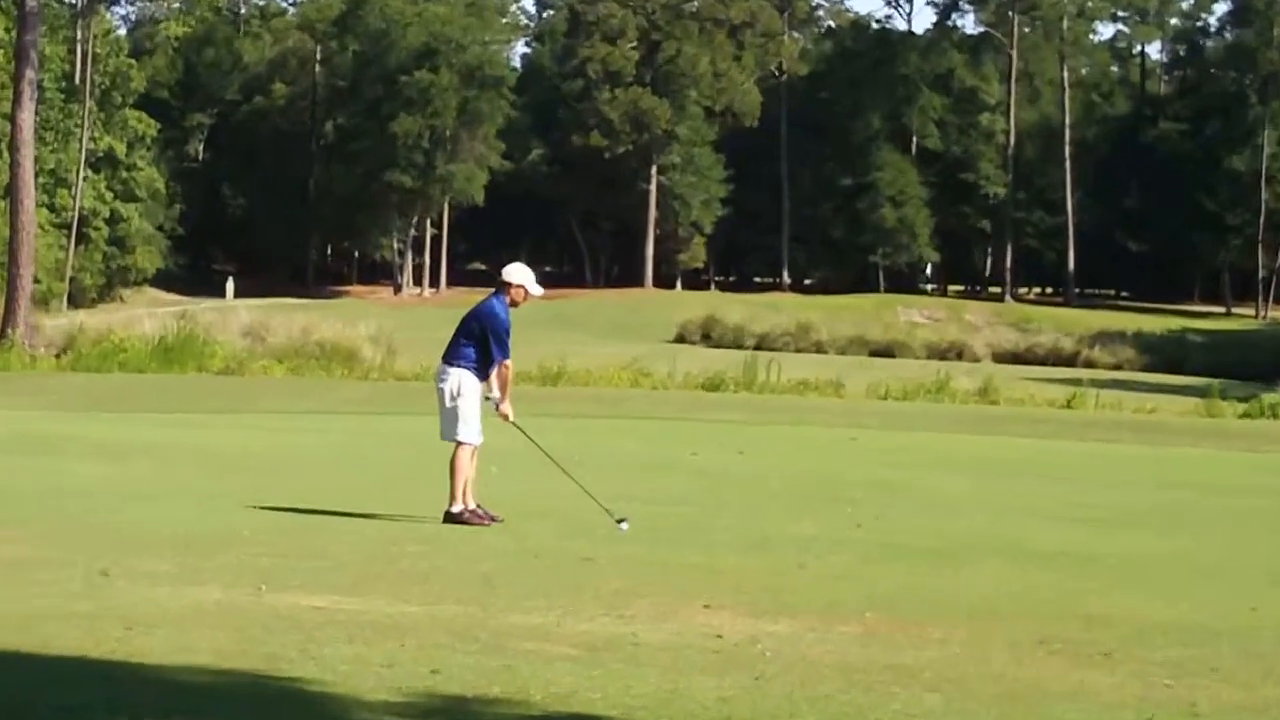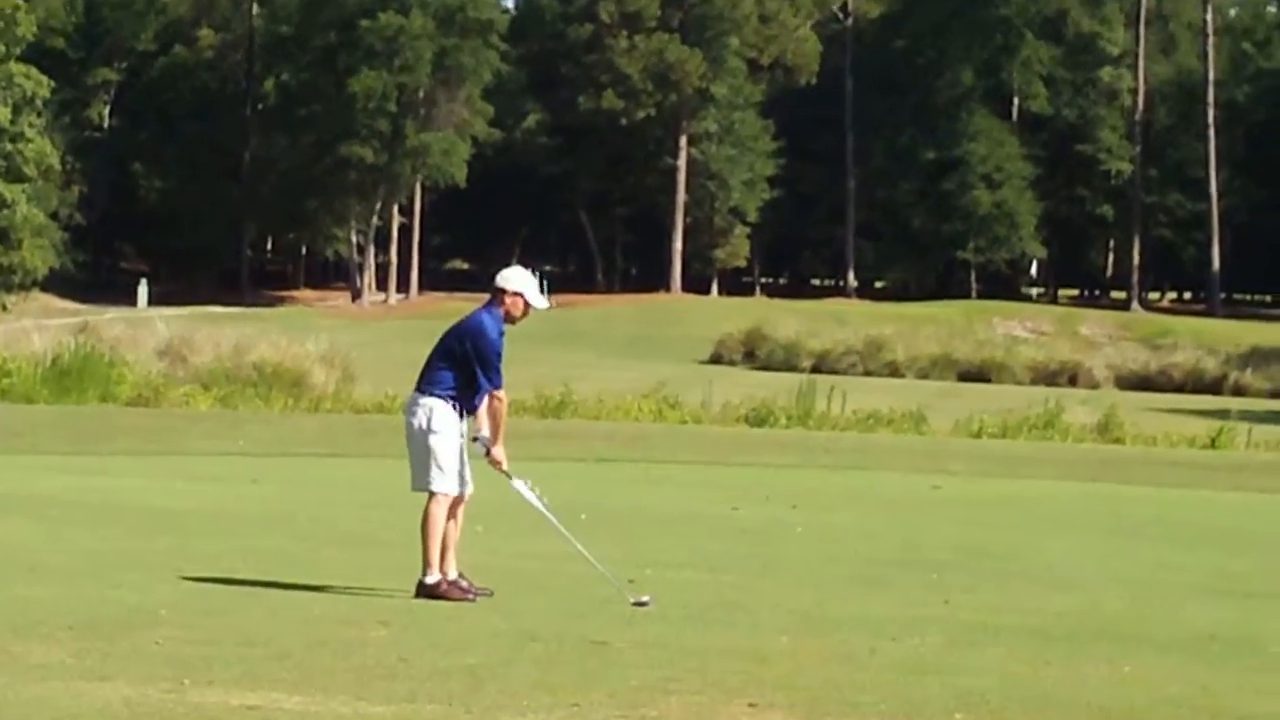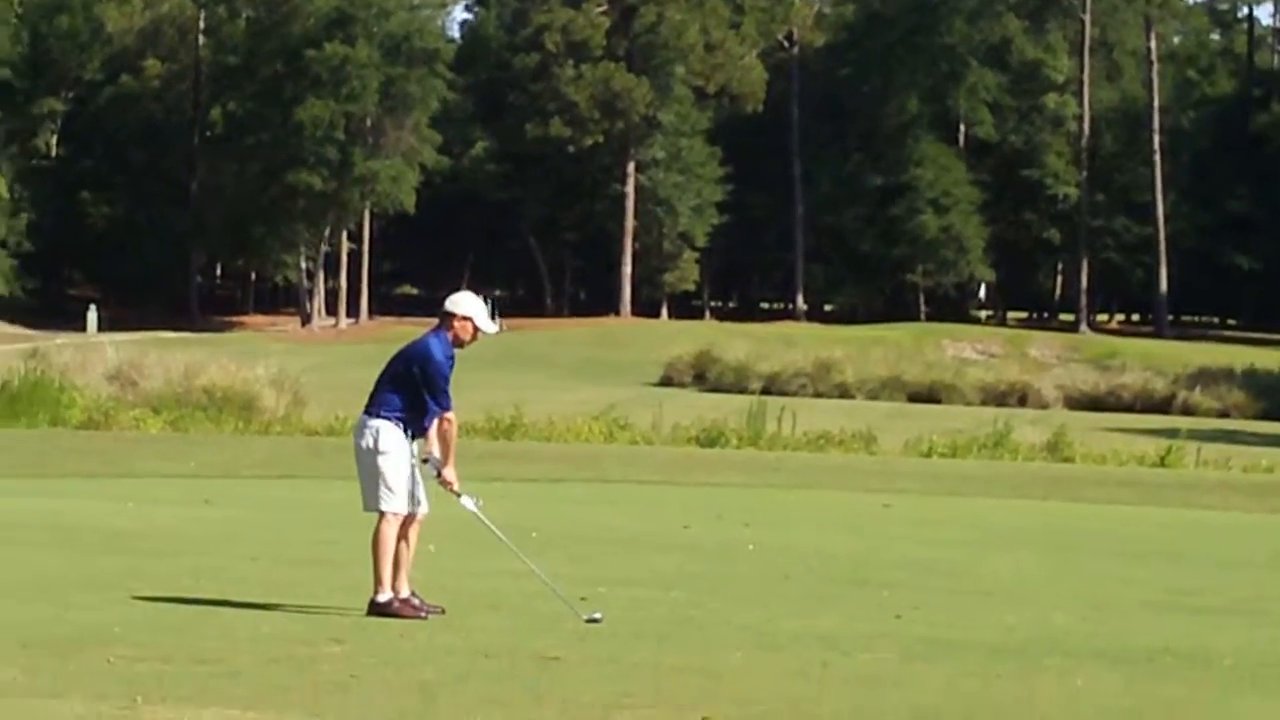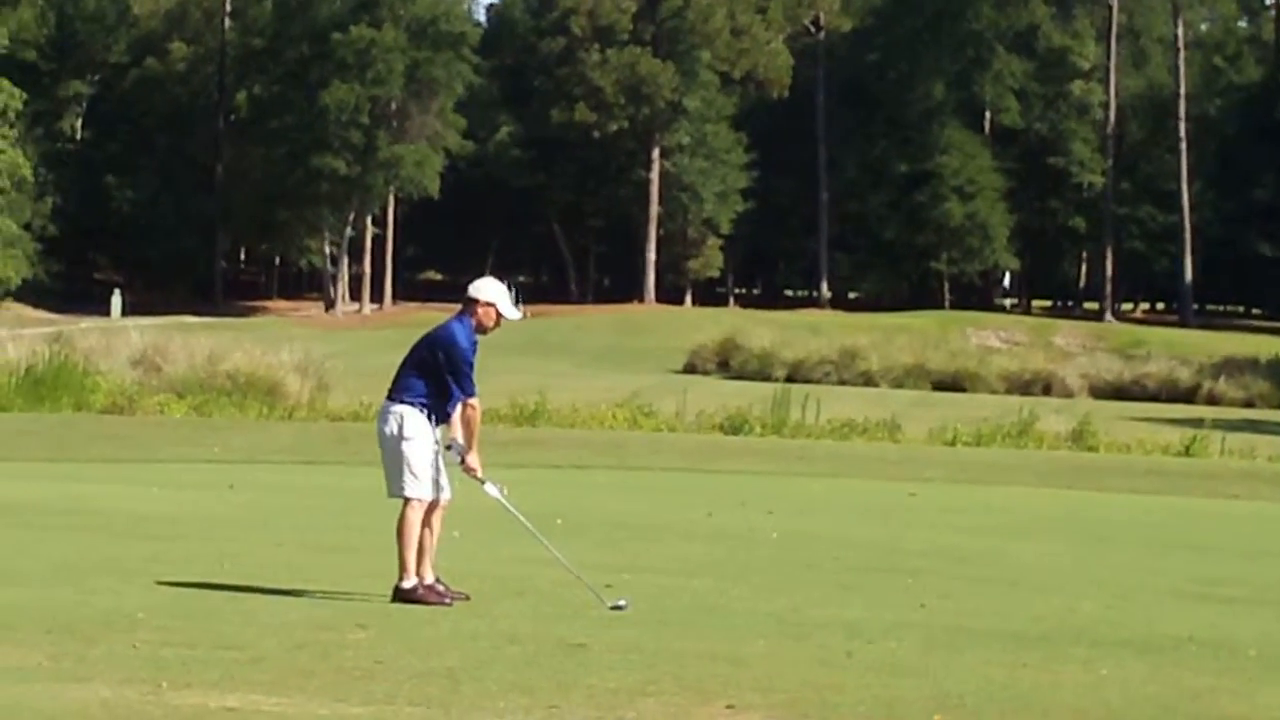
dt=0.7s
person 1, frame 1
left shoulder: (493, 307)
right shoulder: (496, 313)
left elbow: (492, 357)
right elbow: (504, 363)
left wrist: (494, 392)
right wrist: (505, 400)
left hip: (466, 377)
right hip: (460, 377)
left knee: (473, 443)
right knee: (465, 442)
left ankle: (469, 505)
right ankle: (456, 508)
person 1, frame 2
left shoulder: (485, 324)
right shoulder: (485, 328)
left elbow: (482, 388)
right elbow: (498, 395)
left wrist: (484, 433)
right wrist: (498, 444)
left hip: (448, 413)
right hip: (436, 410)
left knee: (459, 494)
right knee: (442, 493)
person 1, frame 3
left shoulder: (438, 350)
right shoulder: (432, 352)
left elbow: (432, 411)
right elbow: (447, 418)
left wrist: (435, 454)
right wrist: (449, 466)
left hip: (400, 436)
right hip: (384, 433)
left knee: (414, 513)
right knee: (393, 513)
left ankle: (402, 592)
right ankle: (383, 596)
person 1, frame 4
left shoulder: (459, 335)
right shoulder: (455, 337)
left elbow: (456, 397)
right elbow: (471, 404)
left wrist: (458, 440)
right wrist: (473, 452)
left hip: (422, 421)
right hip: (408, 418)
left knee: (438, 499)
right knee: (417, 499)
right ankle: (408, 583)
